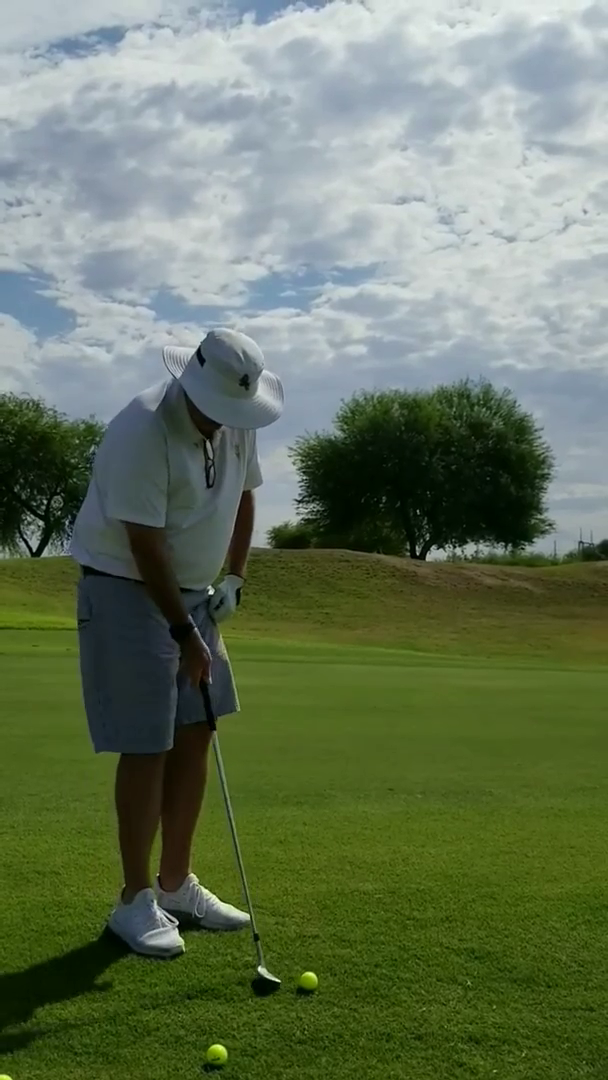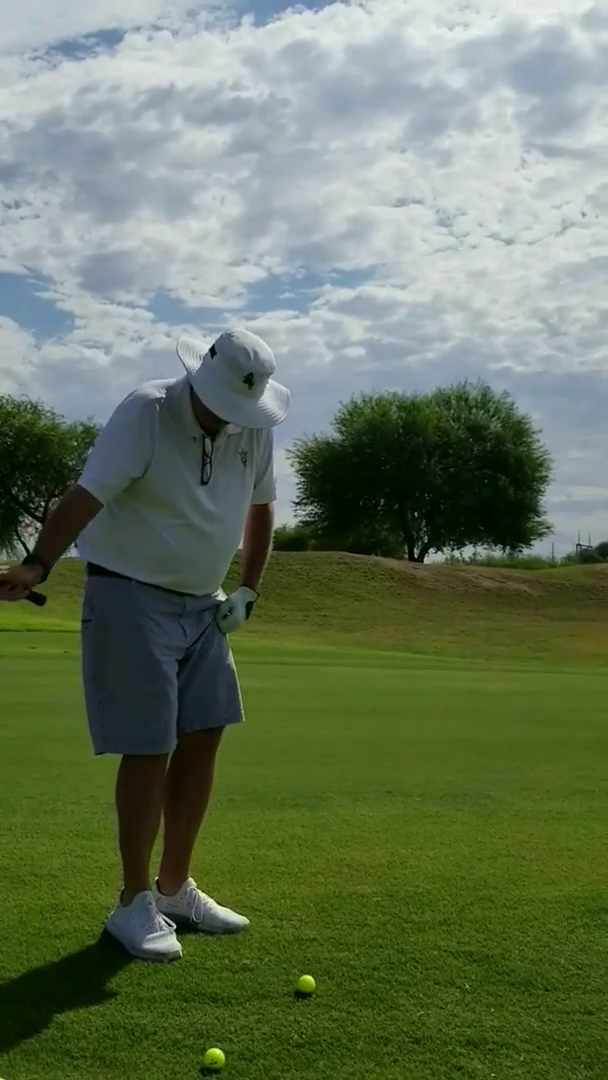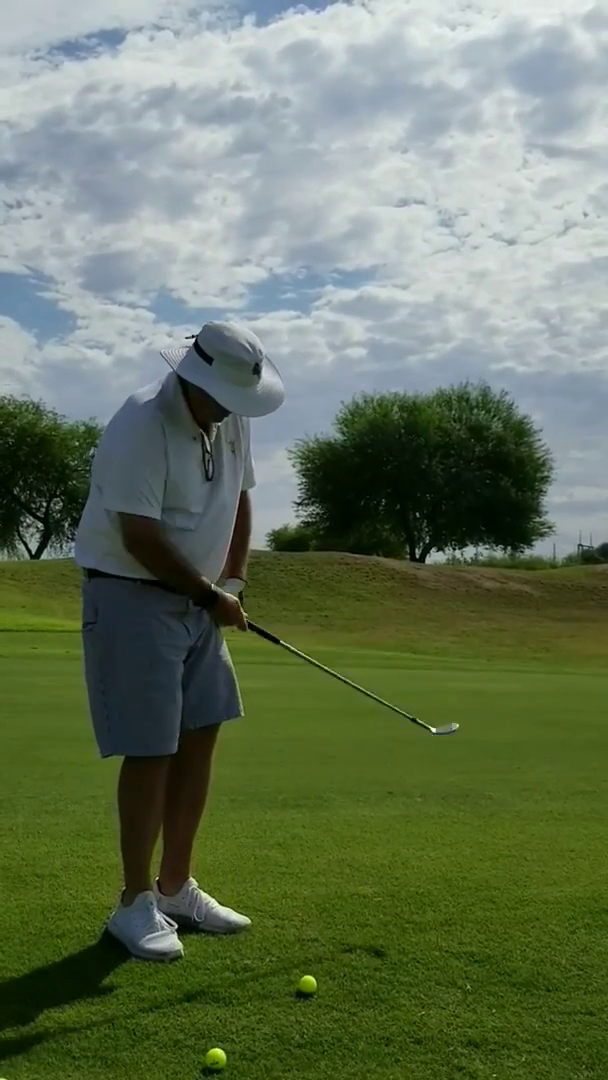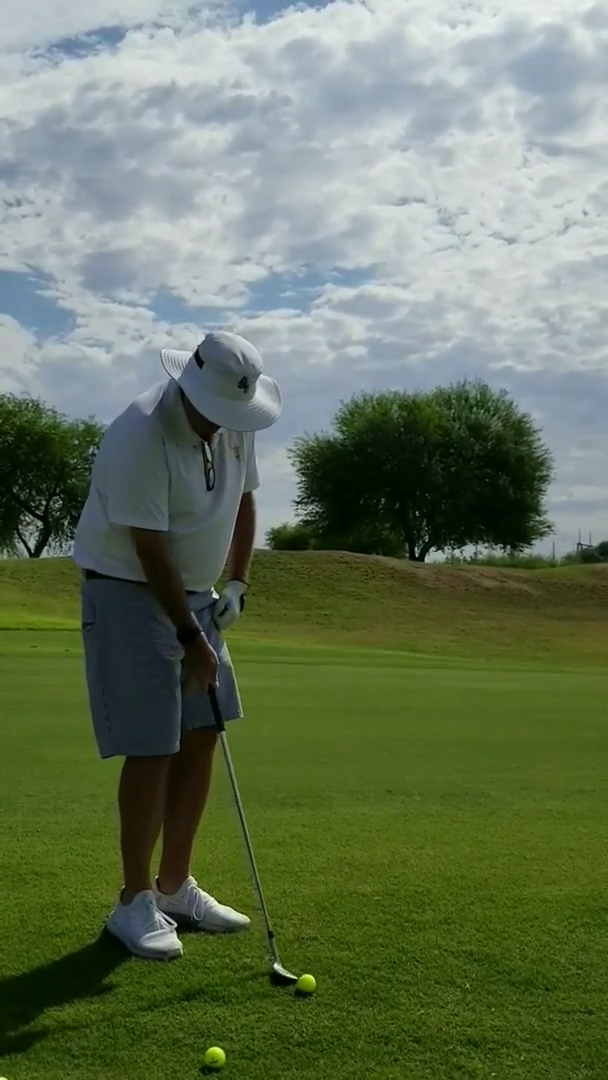
dt=1s
person 1, frame 1
left shoulder: (237, 421)
right shoulder: (141, 428)
left elbow: (242, 496)
right elbow: (145, 544)
left wrist: (233, 580)
right wrist: (184, 635)
left hip: (191, 593)
right hip: (126, 591)
left knee: (194, 736)
right knee: (147, 747)
left ankle: (176, 885)
right ankle: (136, 899)
person 1, frame 2
left shoulder: (254, 428)
right shoulder: (143, 414)
left elbow: (260, 509)
right elbow: (85, 496)
left wrist: (248, 591)
left hip: (203, 603)
right hip: (131, 597)
left knee: (202, 740)
right knee: (148, 750)
left ankle: (174, 887)
right ankle: (134, 901)
person 1, frame 3
left shoulder: (230, 419)
right shoulder: (140, 425)
left elbow: (238, 500)
right elbow: (141, 538)
left wrist: (232, 584)
right wrist: (210, 597)
left hip: (194, 600)
right hip: (131, 598)
left knee: (198, 740)
right knee: (151, 751)
left ankle: (176, 888)
right ankle: (135, 903)
person 1, frame 4
left shoulder: (236, 422)
right shoulder: (139, 434)
left elbow: (243, 501)
right elbow: (151, 549)
left wrist: (237, 585)
right wrist: (190, 638)
left hip: (195, 596)
right hip: (129, 596)
left knee: (200, 740)
right knee: (152, 751)
left ankle: (175, 887)
right ankle: (135, 901)
